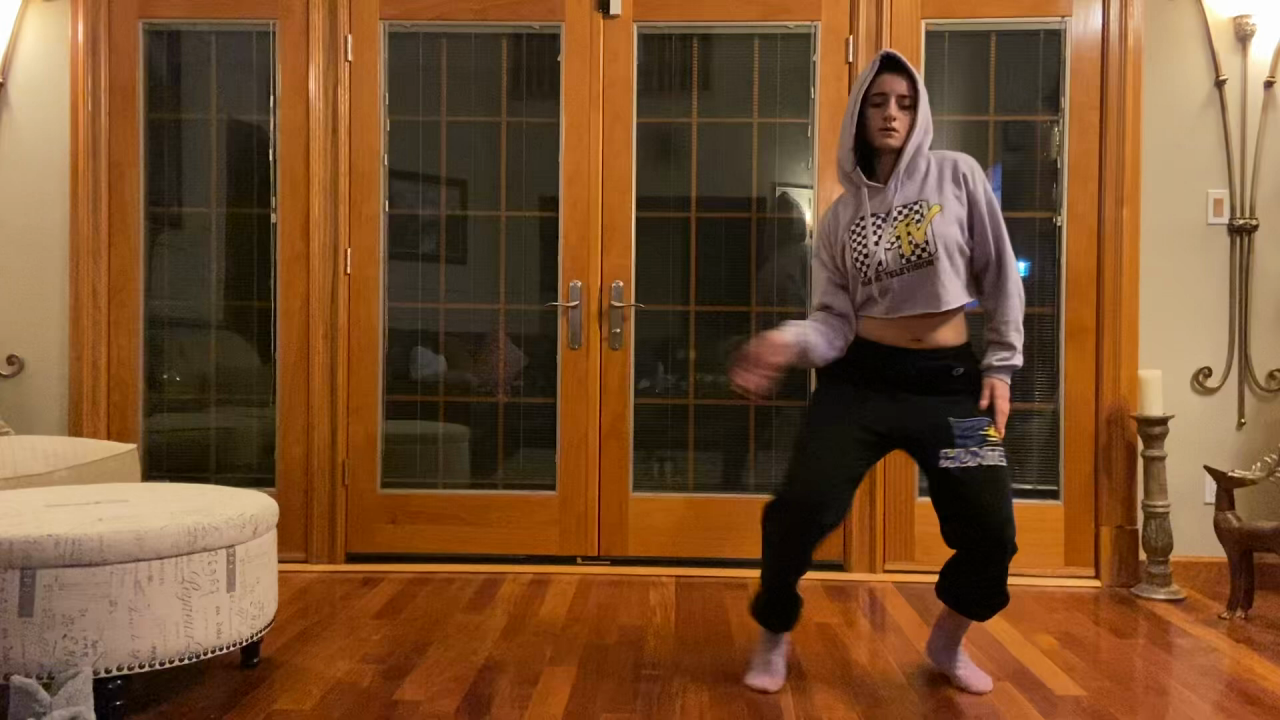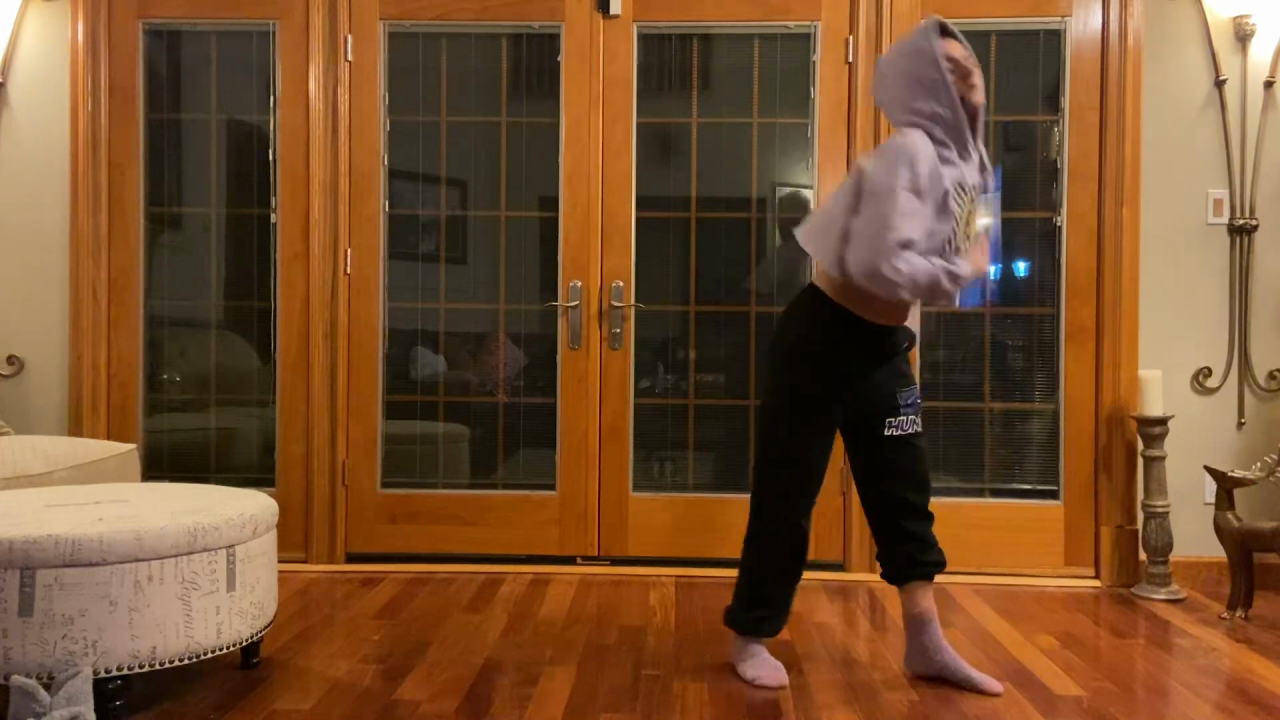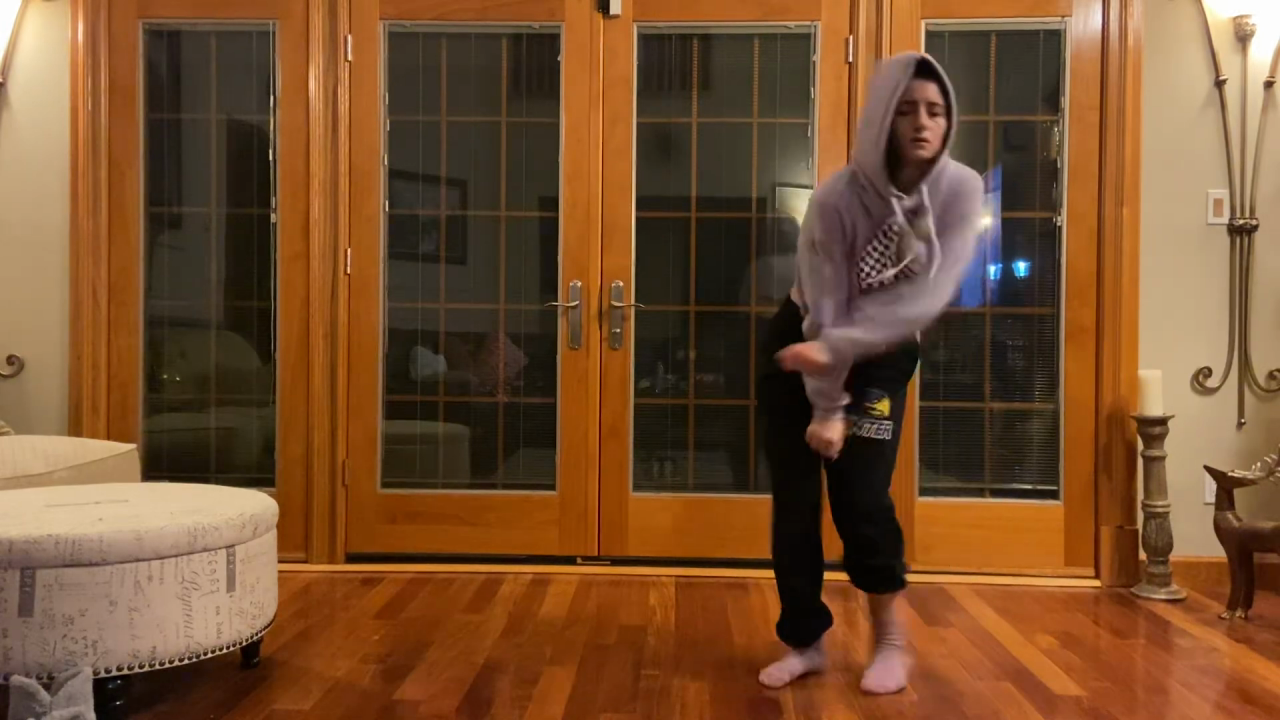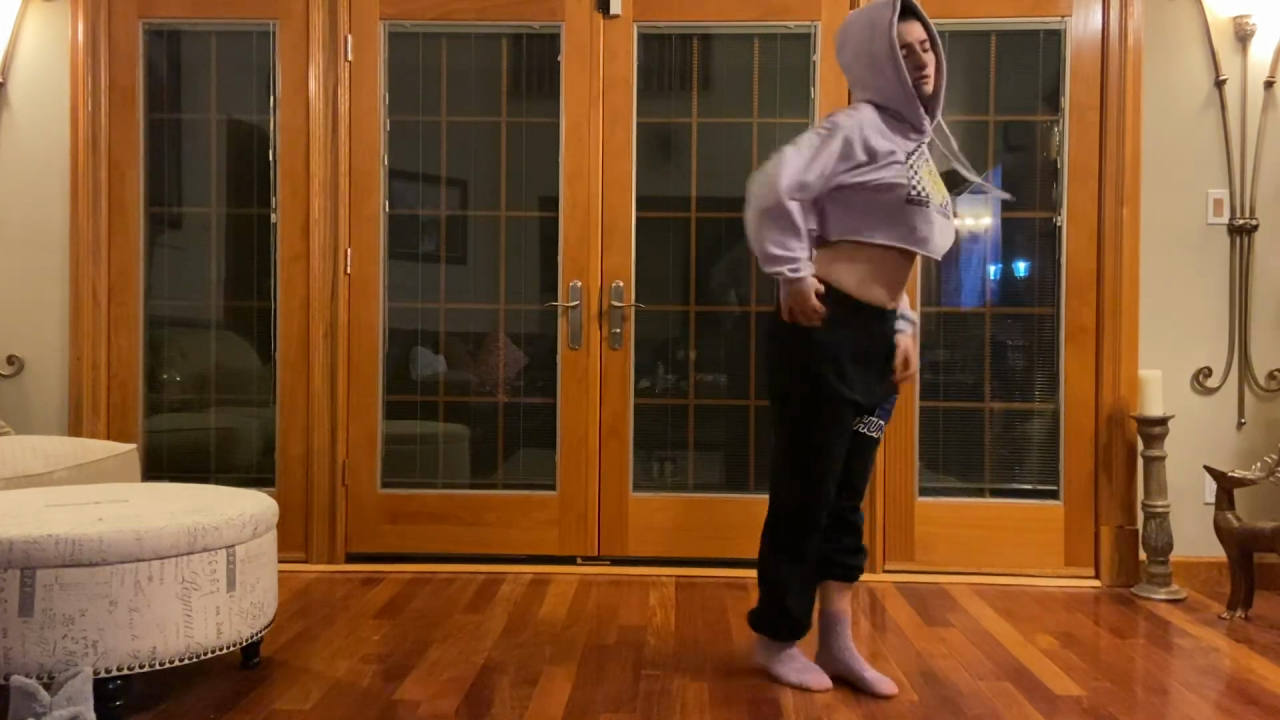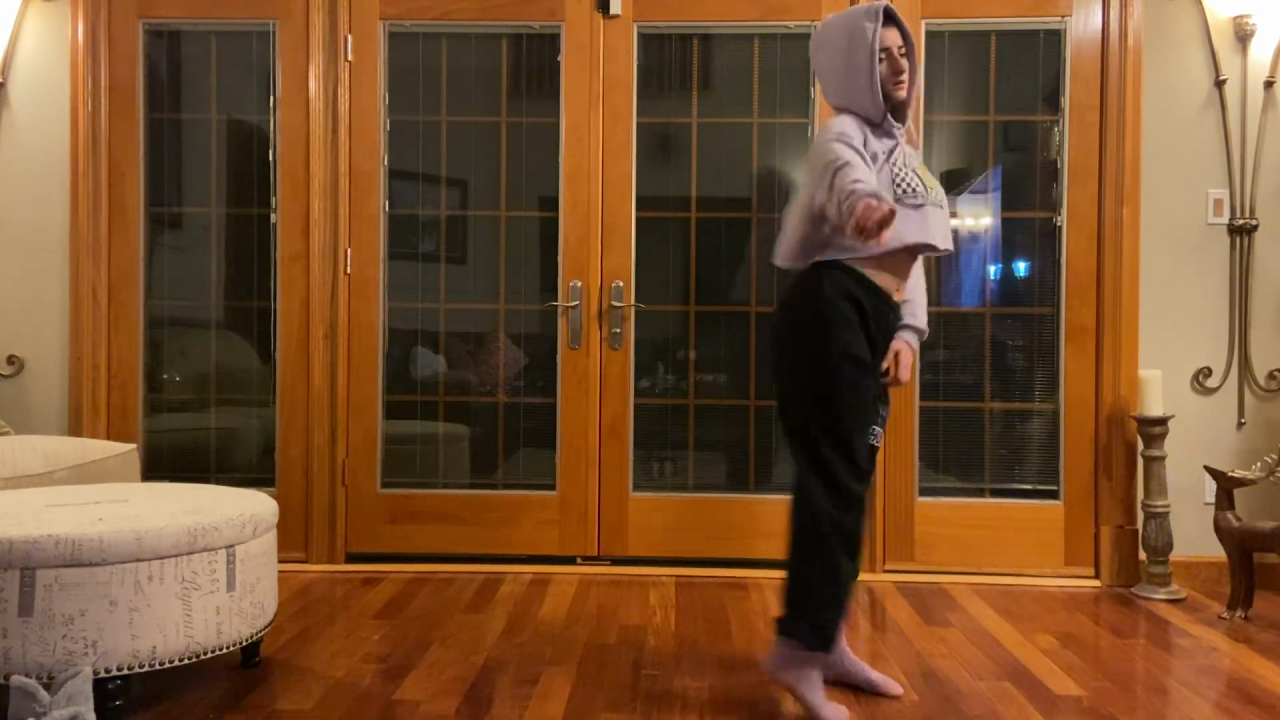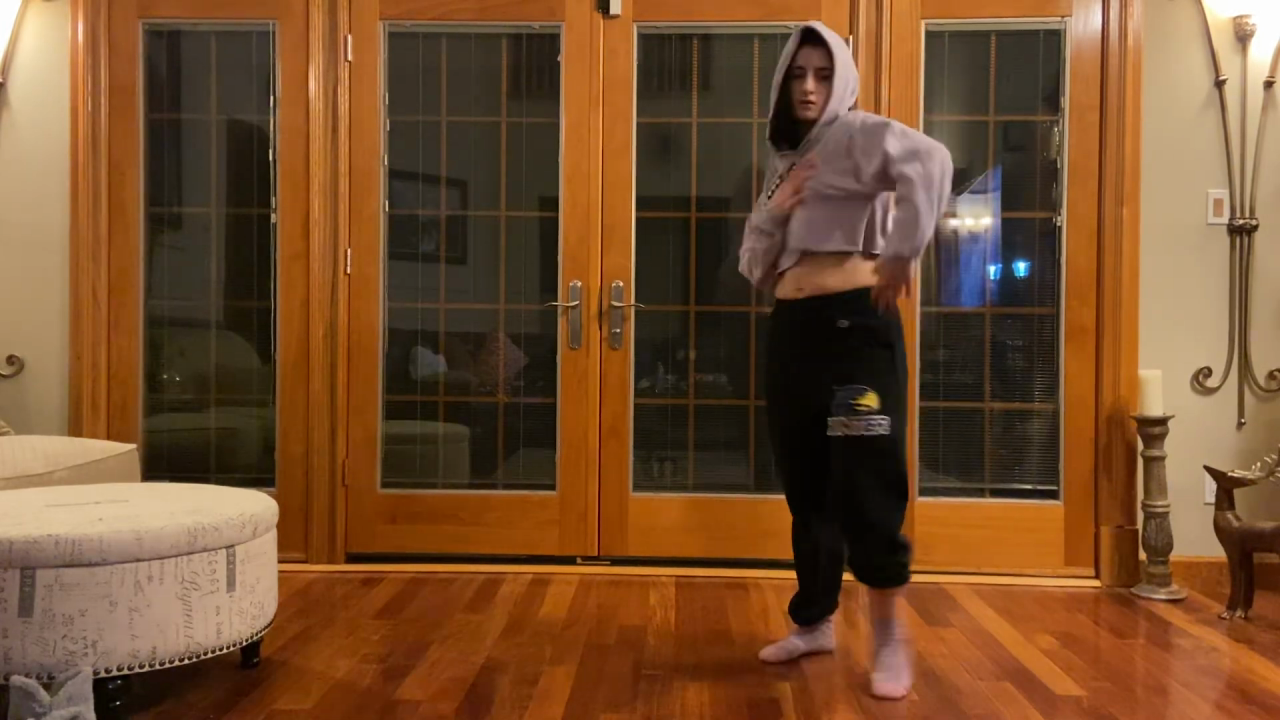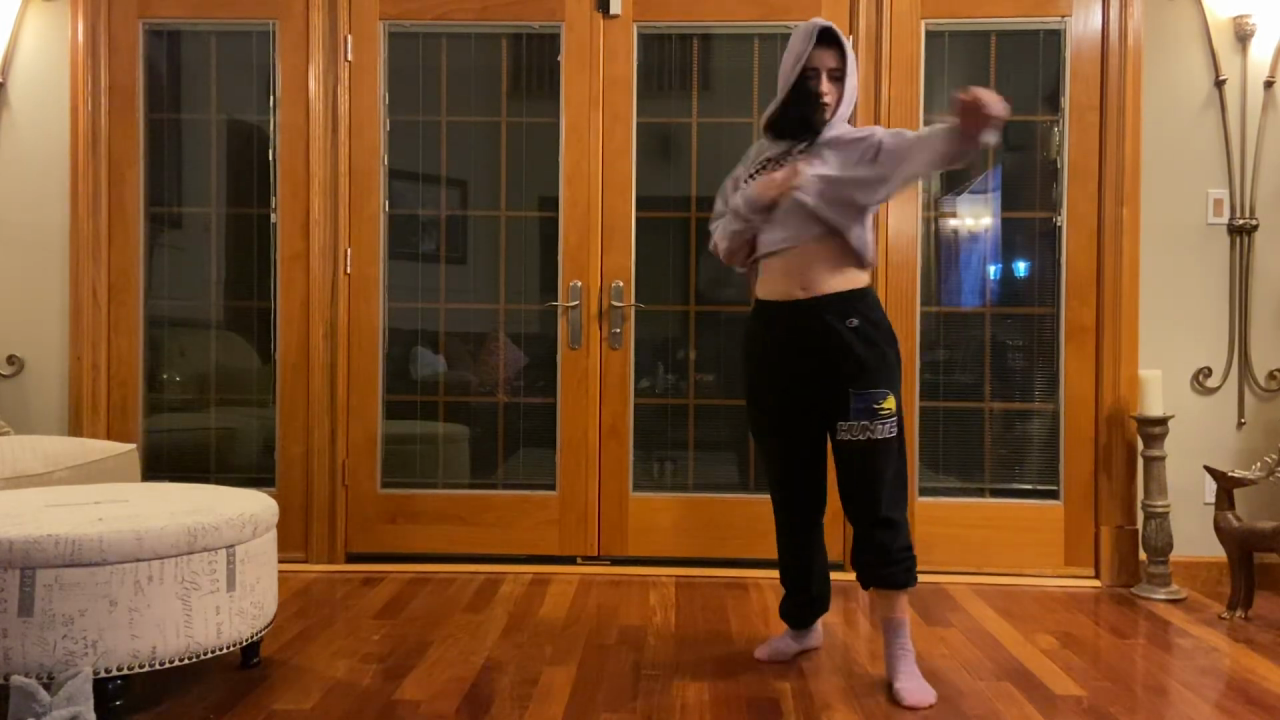
dt=0.7s
person 1, frame 1
left shoulder: (957, 175)
right shoulder: (842, 214)
left elbow: (1000, 273)
right elbow: (829, 317)
left wrist: (1001, 363)
right wrist: (784, 346)
left hip: (950, 378)
right hip: (863, 378)
left knee: (989, 531)
right knee: (800, 503)
left ankle: (948, 640)
right ankle: (772, 635)
person 1, frame 2
left shoulder: (959, 158)
right shoulder: (911, 153)
right elbow: (888, 267)
right wrist: (961, 270)
left hip: (881, 349)
right hip: (823, 340)
left knee: (904, 491)
right knee: (786, 493)
left ankle: (926, 646)
right ankle: (750, 637)
person 1, frame 3
left shoulder: (961, 192)
right shoulder: (839, 197)
left elbow: (926, 298)
right elbow: (823, 302)
left wrist: (837, 344)
right wrist: (824, 408)
left hip: (880, 353)
right hip: (798, 343)
left knee: (861, 495)
right knee: (794, 495)
left ankle: (892, 643)
right ankle: (803, 638)
person 1, frame 4
left shoulder: (915, 140)
right shoulder: (859, 126)
right elbow: (774, 187)
left wrist: (902, 326)
right wrist: (793, 275)
left hip: (873, 334)
right hip: (825, 327)
left knee: (843, 493)
right knee: (806, 487)
left ankle: (836, 646)
right ankle: (776, 637)
person 1, frame 5
left shoulder: (896, 145)
right shoulder: (842, 134)
left elbow: (911, 254)
right elbow: (845, 174)
left wrist: (906, 330)
right wrist: (858, 203)
left hip: (868, 325)
right hip: (831, 312)
left knee: (843, 485)
right knee: (832, 478)
left ankle: (825, 646)
right ankle: (798, 655)
person 1, frame 6
left shoulder: (854, 133)
right shoulder: (780, 167)
left elbow: (928, 160)
right elbow: (754, 268)
left wrist: (902, 254)
right wrist: (777, 212)
left hip: (856, 326)
right hip: (791, 332)
left knee: (865, 484)
right knee: (807, 489)
left ankle: (891, 636)
right ankle: (813, 621)
person 1, frame 7
left shoulder: (857, 147)
right shoulder: (758, 157)
left elbow: (920, 153)
right elbow: (724, 245)
left wrist: (969, 127)
right wrist: (748, 198)
left hip: (848, 326)
right hip: (772, 334)
left knee: (874, 489)
right knee: (791, 492)
left ankle: (901, 653)
right ankle: (802, 621)
